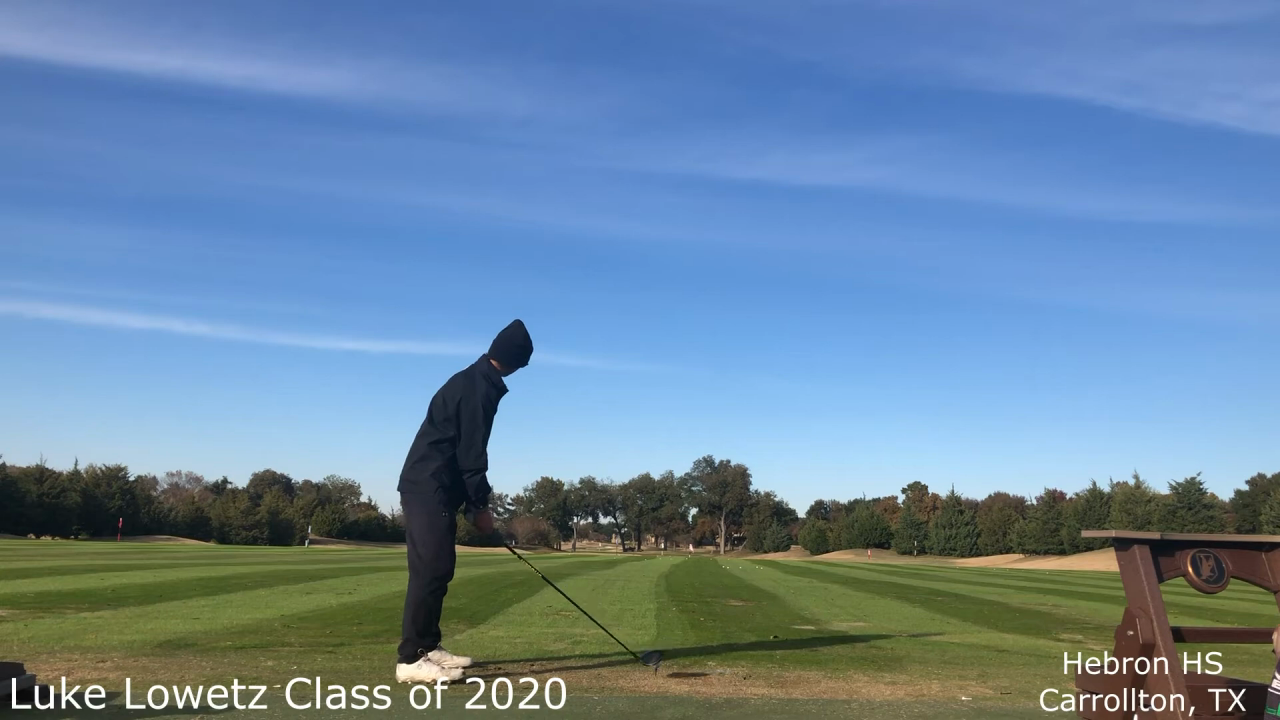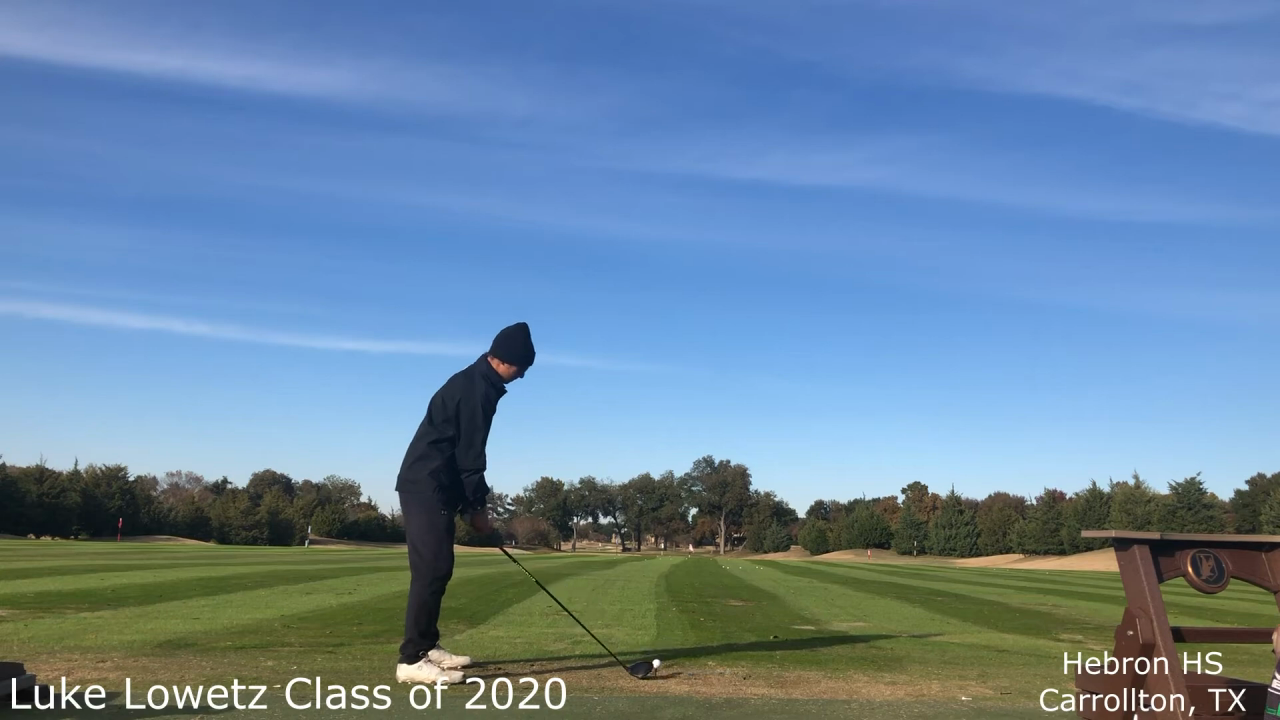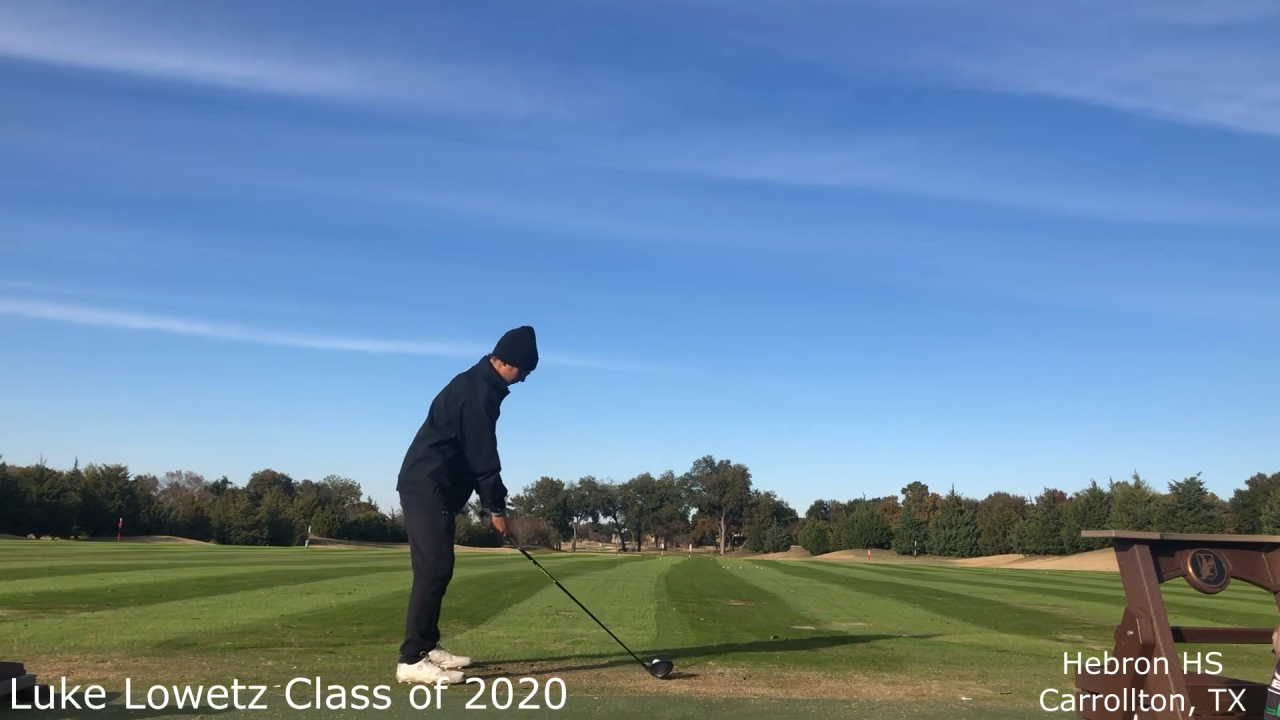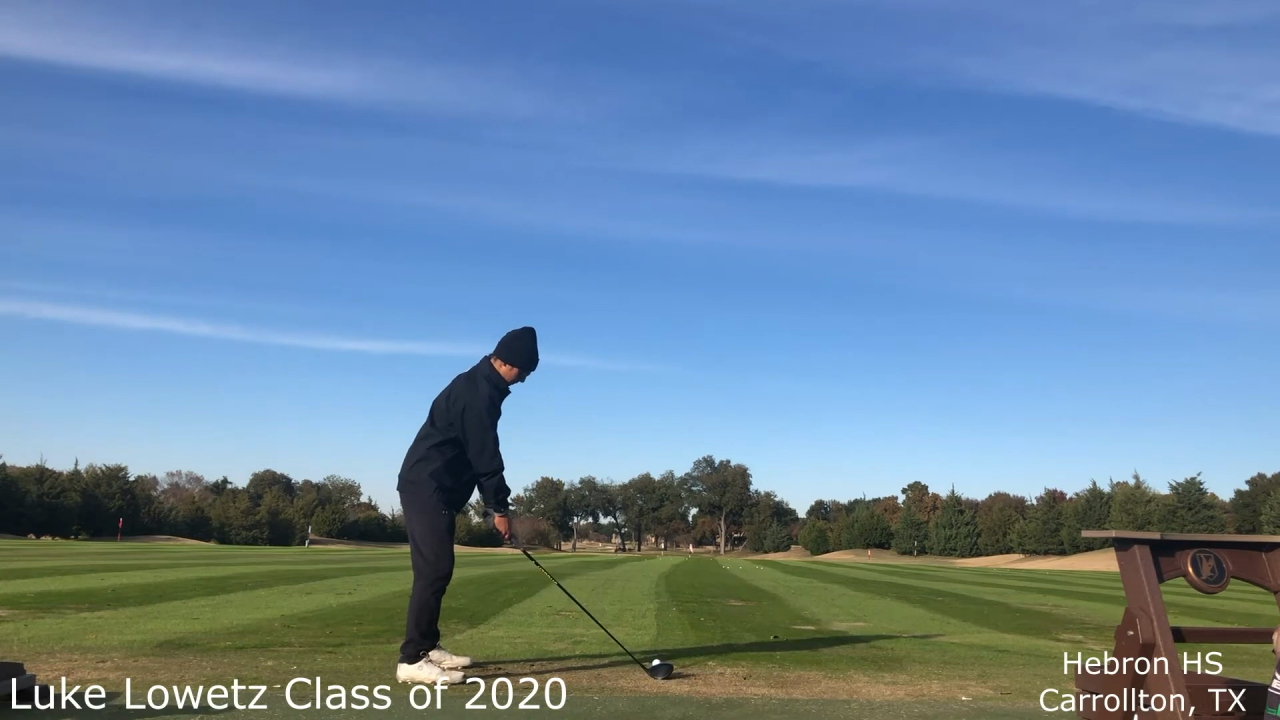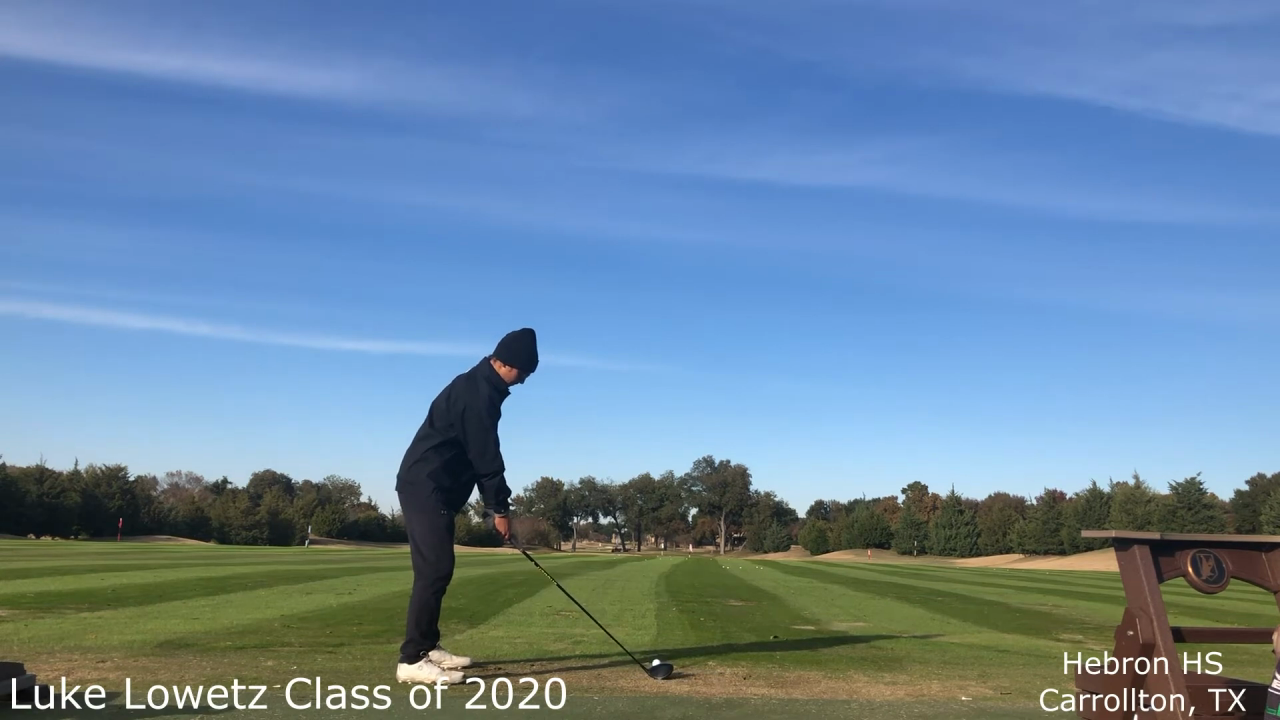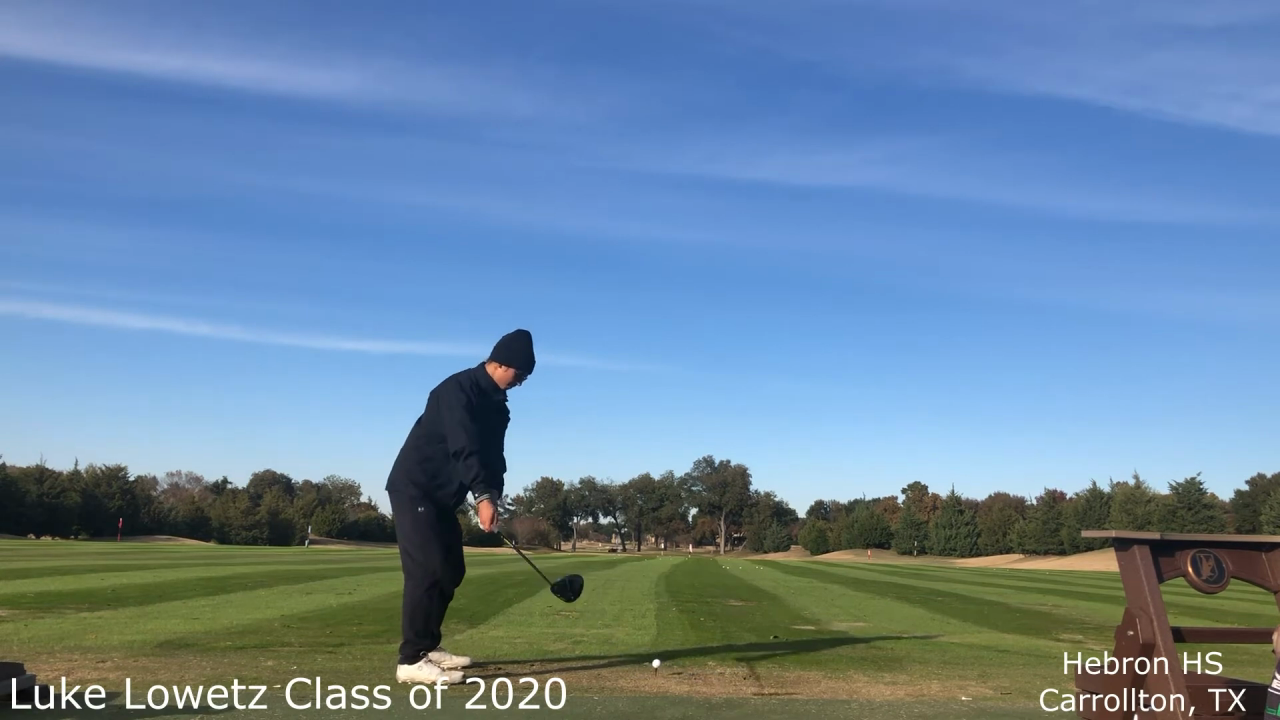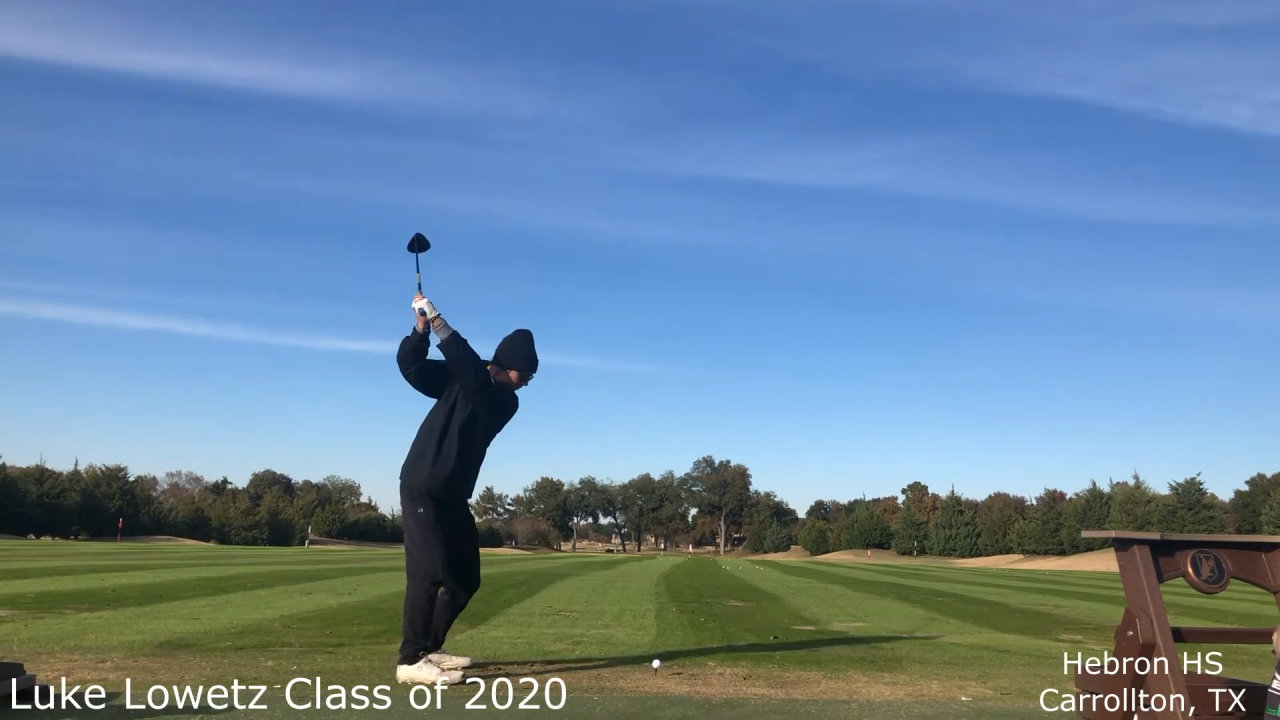
dt=0.5s
person 1, frame 1
left shoulder: (474, 383)
right shoulder: (478, 390)
right elbow: (470, 454)
left wrist: (475, 501)
right wrist: (480, 504)
left hip: (431, 487)
right hip: (430, 489)
left knee: (438, 569)
right knee: (430, 570)
left ankle: (428, 647)
right ankle: (410, 658)
person 1, frame 2
left shoulder: (474, 383)
right shoulder: (477, 390)
right elbow: (469, 455)
left wrist: (472, 503)
right wrist: (477, 506)
left hip: (430, 487)
right hip: (428, 488)
left knee: (437, 570)
right knee: (431, 570)
left ankle: (427, 647)
right ankle: (412, 659)
person 1, frame 3
left shoulder: (477, 385)
right shoulder: (478, 392)
left elbow: (473, 453)
right elbow: (482, 457)
left wrist: (489, 502)
right wrist: (495, 507)
left hip: (431, 487)
right hip: (429, 488)
left knee: (437, 569)
right knee: (434, 570)
left ankle: (427, 647)
right ankle: (412, 659)
person 1, frame 4
left shoulder: (478, 385)
right shoulder: (479, 393)
left elbow: (477, 454)
right elbow: (484, 456)
left wrist: (492, 503)
right wrist: (499, 508)
left hip: (432, 487)
right hip: (428, 488)
left knee: (438, 569)
right knee: (434, 570)
left ankle: (428, 646)
right ankle: (412, 659)
person 1, frame 5
left shoulder: (478, 387)
right shoulder: (478, 394)
left elbow: (478, 456)
right elbow: (485, 457)
left wrist: (492, 504)
right wrist: (500, 508)
left hip: (431, 487)
right hip: (427, 488)
left knee: (438, 569)
right knee: (434, 569)
left ankle: (428, 647)
right ankle: (412, 659)
person 1, frame 6
left shoulder: (498, 408)
right shoulder: (459, 387)
left elbow: (494, 457)
right elbow: (465, 444)
left wrist: (491, 497)
right wrist: (482, 496)
left hip: (444, 496)
right hip: (413, 488)
left knee: (449, 572)
right knee: (425, 569)
left ankle: (428, 646)
right ankle: (411, 660)
person 1, frame 7
left shoulder: (504, 402)
right shoulder: (454, 375)
left elbow: (472, 371)
right elbow: (410, 366)
left wrist: (436, 321)
right wrist: (421, 328)
left hip: (454, 496)
right hip: (421, 488)
left knee: (465, 578)
right knee: (428, 571)
left ankle: (430, 647)
right ankle: (411, 659)
